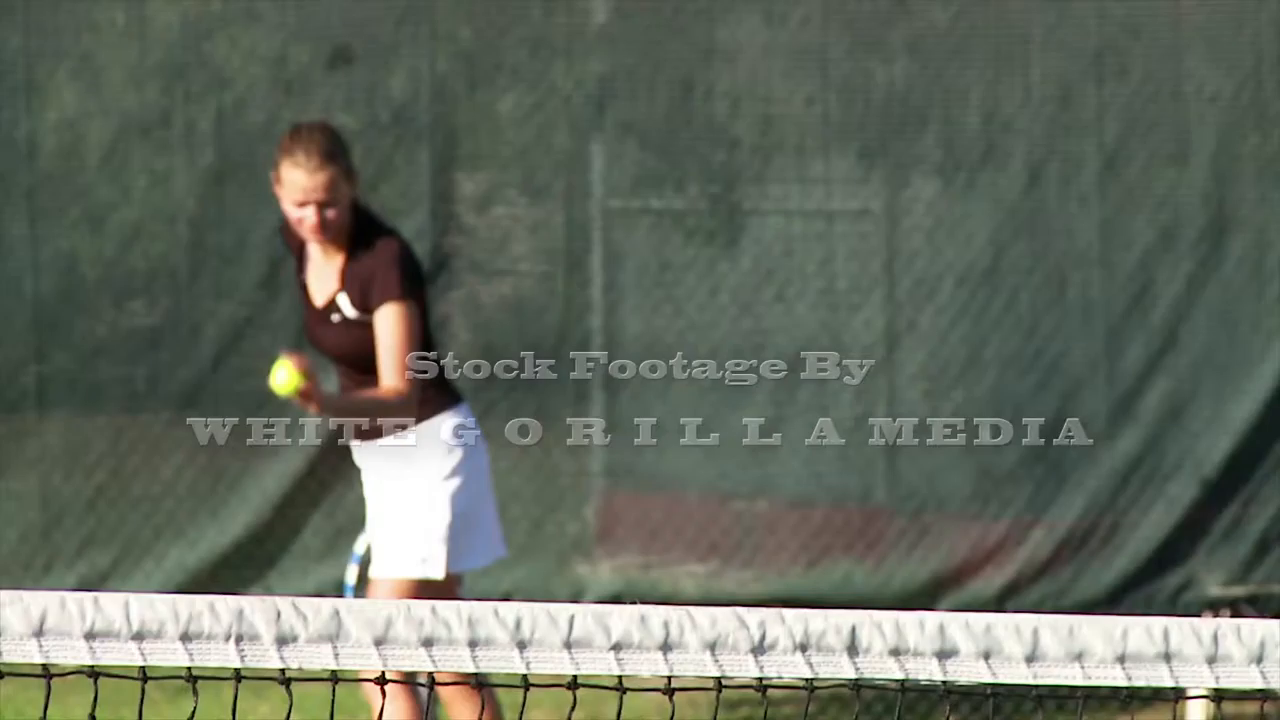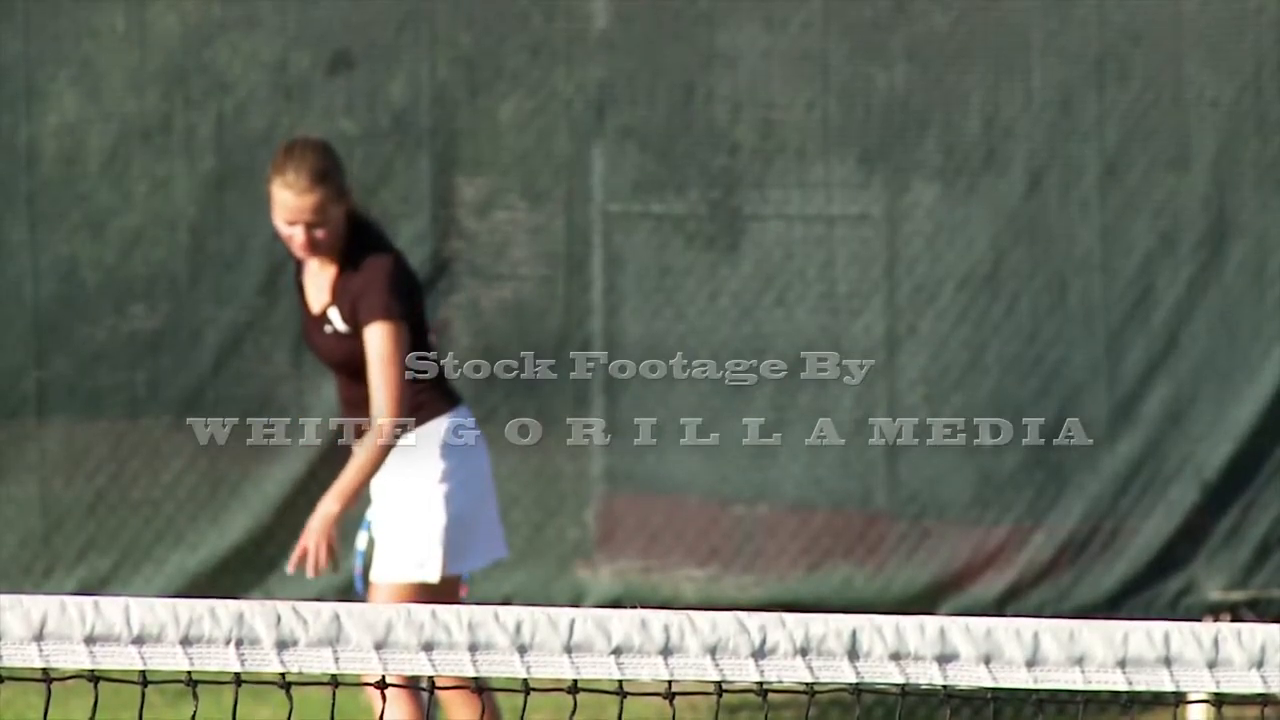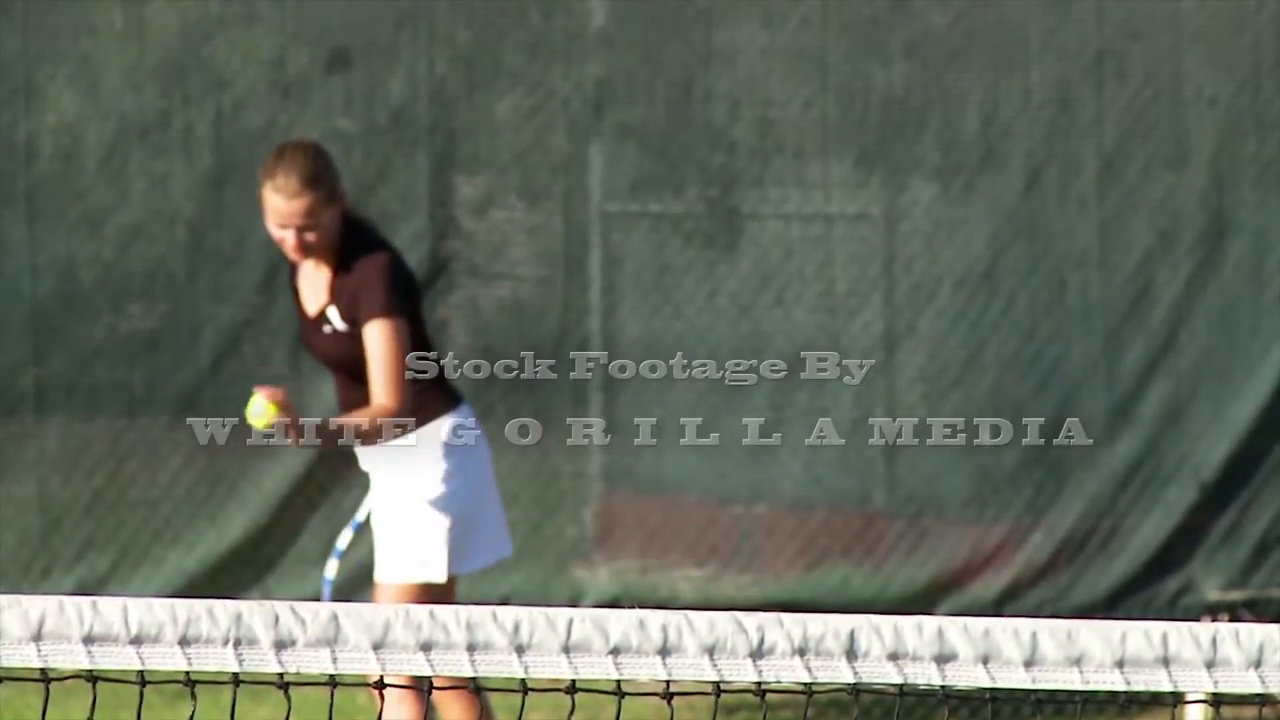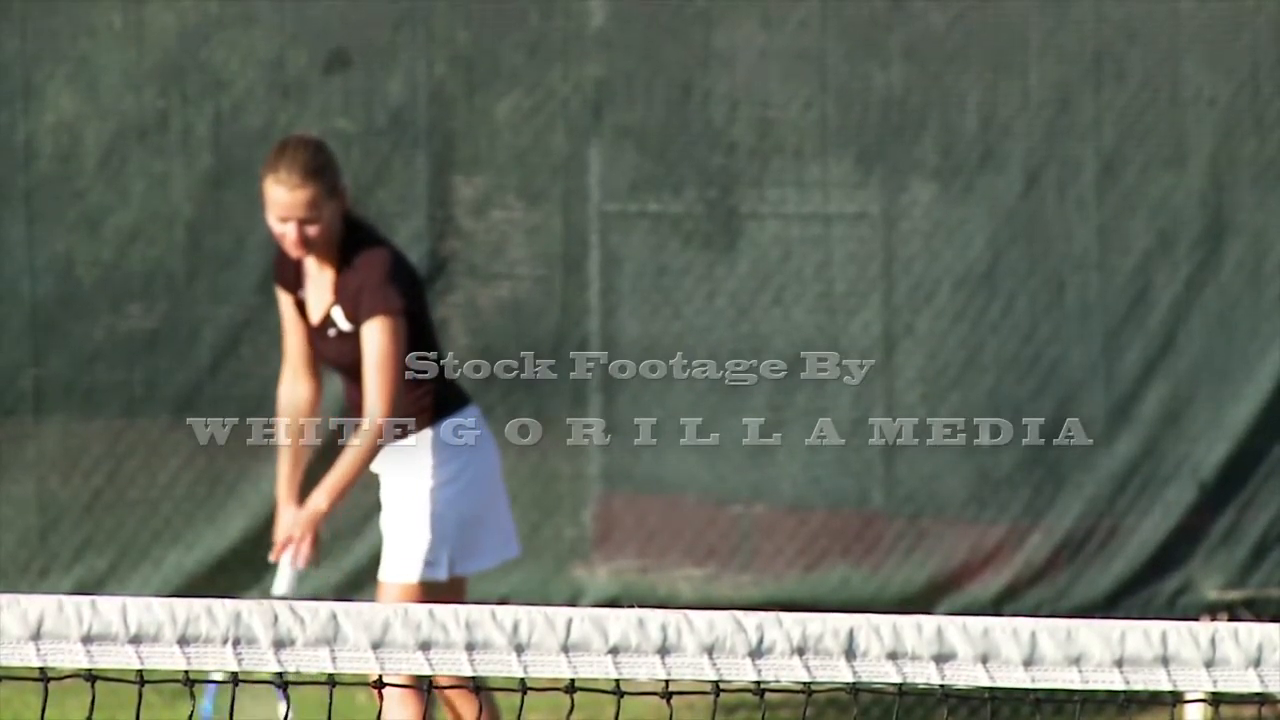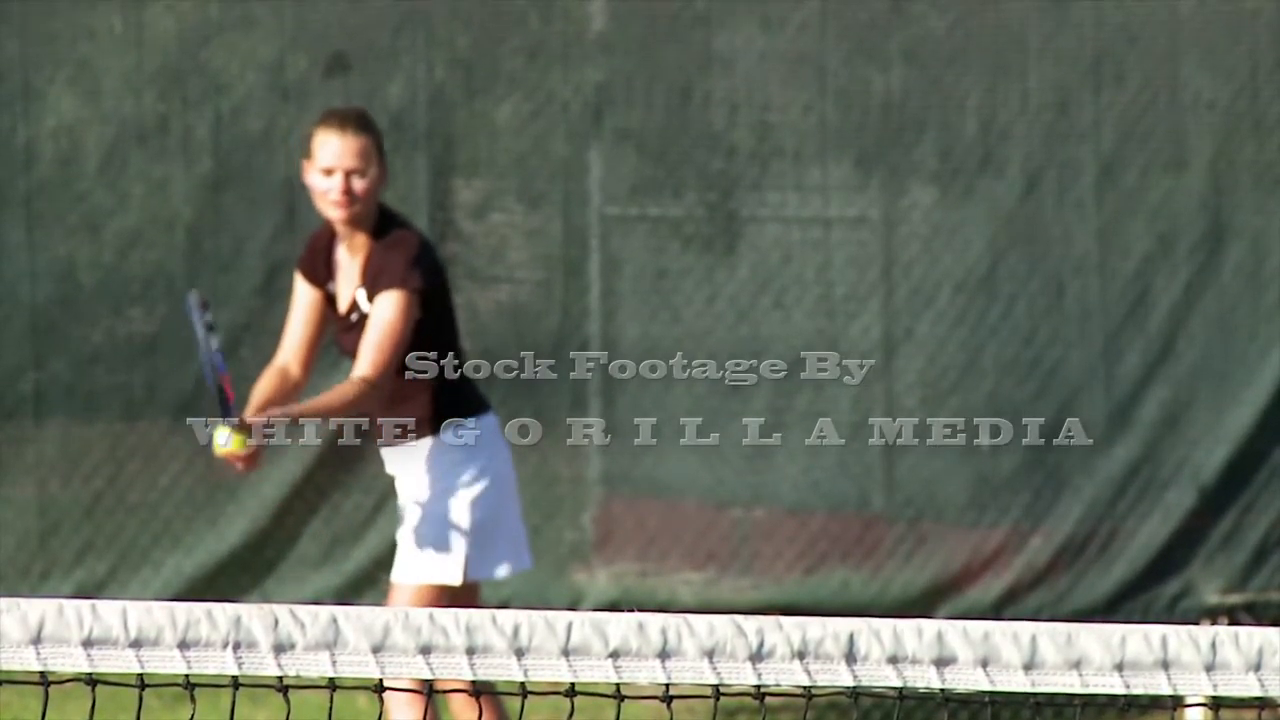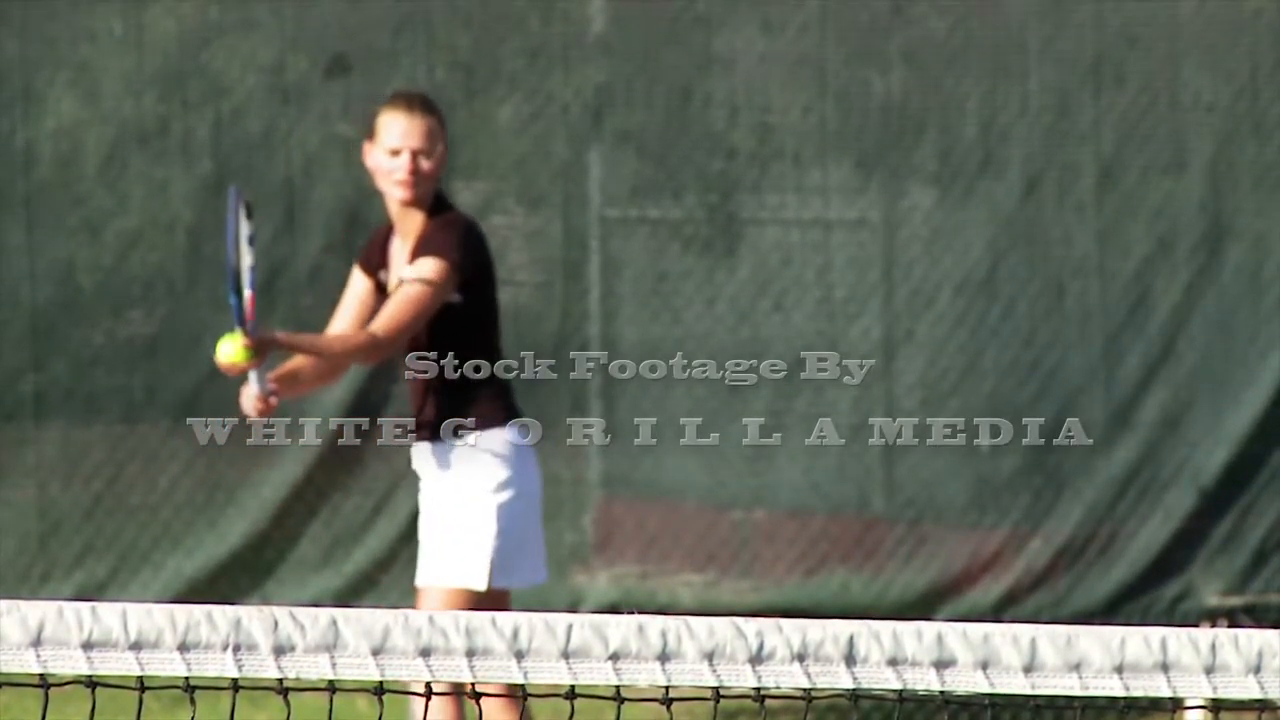
dt=0.7s
person 1, frame 1
left shoulder: (387, 259)
right shoulder: (298, 239)
left elbow: (401, 394)
left wrist: (328, 402)
left hip: (431, 450)
right hip: (382, 455)
person 1, frame 2
left shoulder: (377, 275)
right shoulder: (306, 245)
left elbow: (388, 420)
left wrist: (328, 510)
left hip: (430, 453)
right hip: (398, 457)
person 1, frame 3
left shoulder: (375, 272)
right shoulder: (300, 251)
left elbow: (389, 408)
left wrist: (311, 430)
left hip: (432, 452)
right hip: (391, 456)
person 1, frame 4
left shoulder: (376, 273)
right shoulder: (291, 261)
left elbow: (380, 417)
right elbow: (298, 379)
left wrist: (318, 508)
right wrist: (287, 495)
left hip: (438, 451)
right hip: (402, 457)
person 1, frame 5
left shoulder: (404, 257)
right shoulder: (320, 252)
left elbow: (366, 387)
right elbow: (290, 363)
left wrist: (275, 418)
right wrist: (246, 419)
left hip: (456, 455)
right hip: (420, 461)
person 1, frame 6
left shoulder: (453, 238)
right shoulder: (382, 246)
left elbow: (376, 343)
right elbow: (333, 353)
left wrist: (277, 341)
right wrist: (271, 384)
left hip: (480, 462)
right hip: (446, 462)
